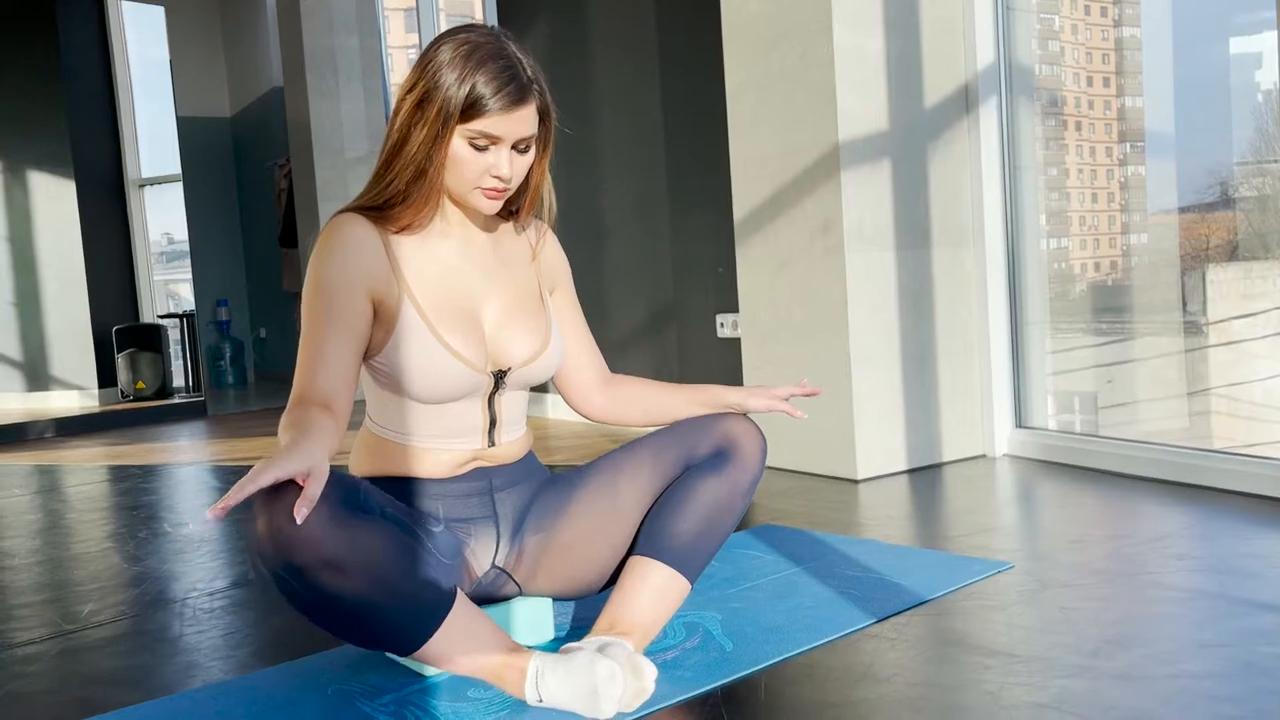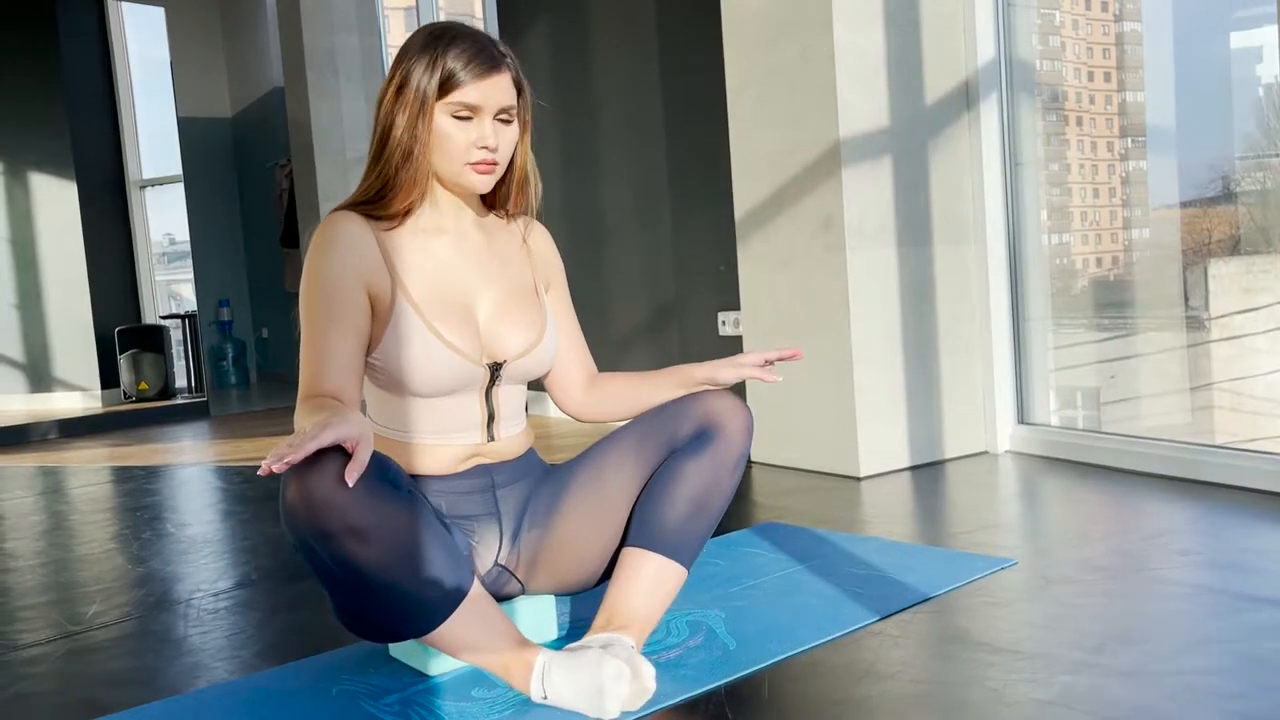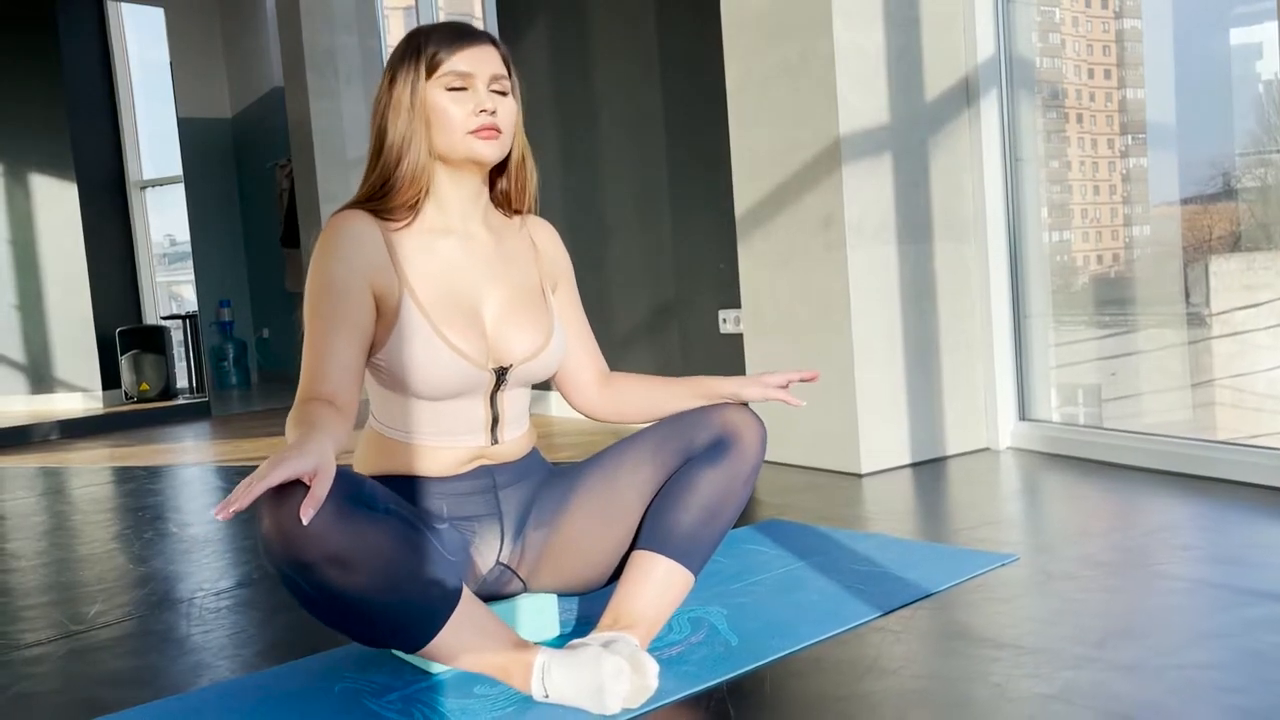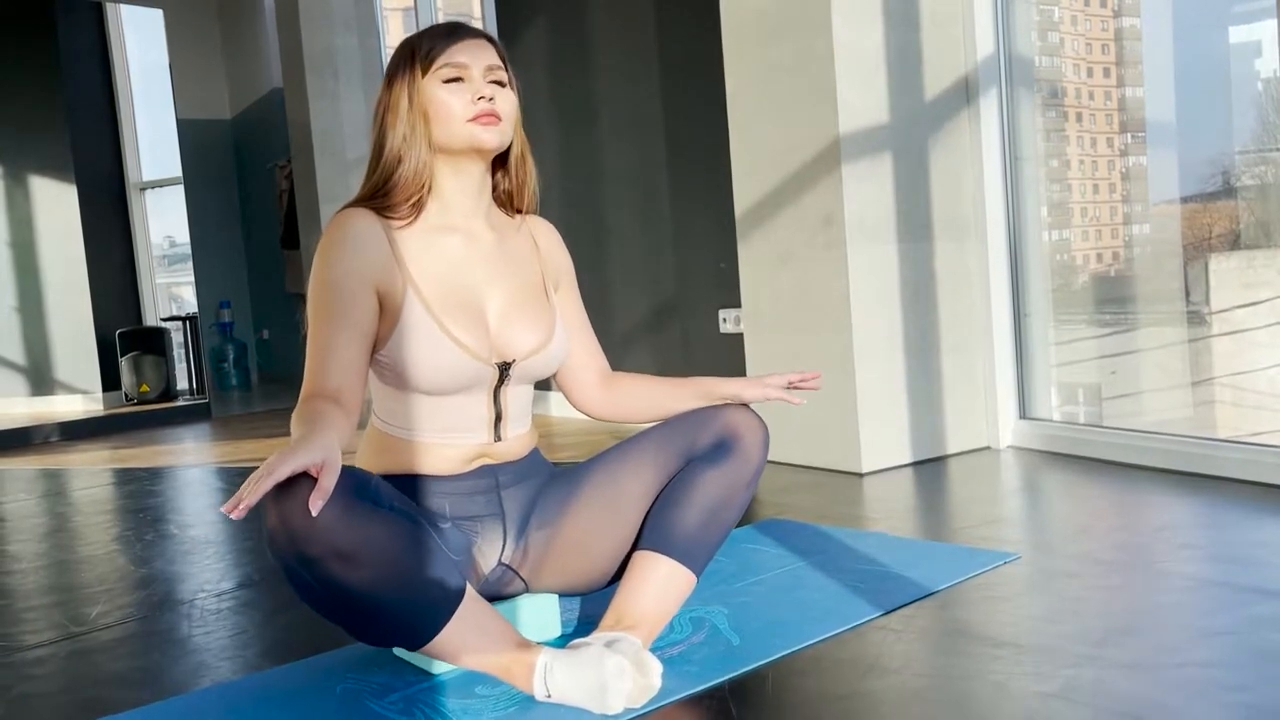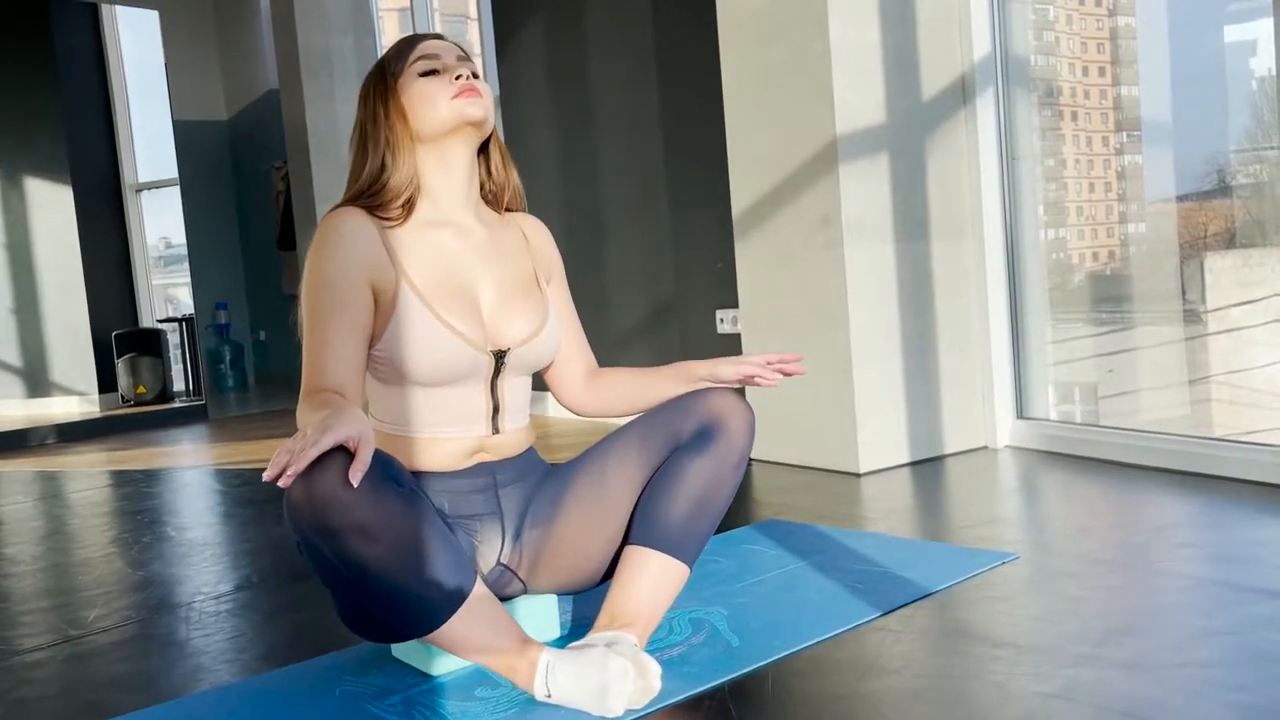
dt=0.5s
person 1, frame 1
left shoulder: (535, 244)
right shoulder: (359, 244)
left elbow: (596, 390)
right elbow: (318, 401)
left wrist: (728, 394)
right wrist: (306, 447)
left hip: (525, 514)
right hip: (410, 531)
left knee: (730, 440)
right knee: (292, 517)
left ankle: (612, 651)
person 1, frame 2
left shoulder: (528, 241)
right shoulder: (353, 241)
left elbow: (582, 391)
right elbow: (323, 397)
left wrist: (709, 370)
right wrist: (340, 421)
left hip: (529, 510)
right hip: (412, 531)
left knee: (718, 417)
right knee: (322, 486)
left ankle: (613, 646)
person 1, frame 3
left shoulder: (536, 241)
right shoulder: (360, 240)
left elbow: (594, 388)
right elbow: (326, 398)
left wrist: (727, 386)
right wrist: (313, 445)
left hip: (528, 510)
right hip: (413, 527)
left knee: (731, 432)
right knee: (300, 517)
left ankle: (615, 646)
person 1, frame 4
left shoulder: (538, 240)
right shoulder: (364, 237)
left elbow: (596, 389)
right elbow: (331, 394)
left wrist: (729, 387)
right wrist: (320, 438)
left hip: (530, 508)
right hip: (415, 525)
left knee: (732, 432)
right knee: (307, 511)
left ankle: (617, 646)
person 1, frame 5
left shoulder: (528, 237)
right shoulder: (356, 235)
left elbow: (582, 386)
right elbow: (328, 392)
left wrist: (711, 369)
right wrist: (340, 419)
left hip: (531, 507)
right hip: (418, 529)
left knee: (719, 416)
right knee: (328, 487)
left ankle: (617, 644)
